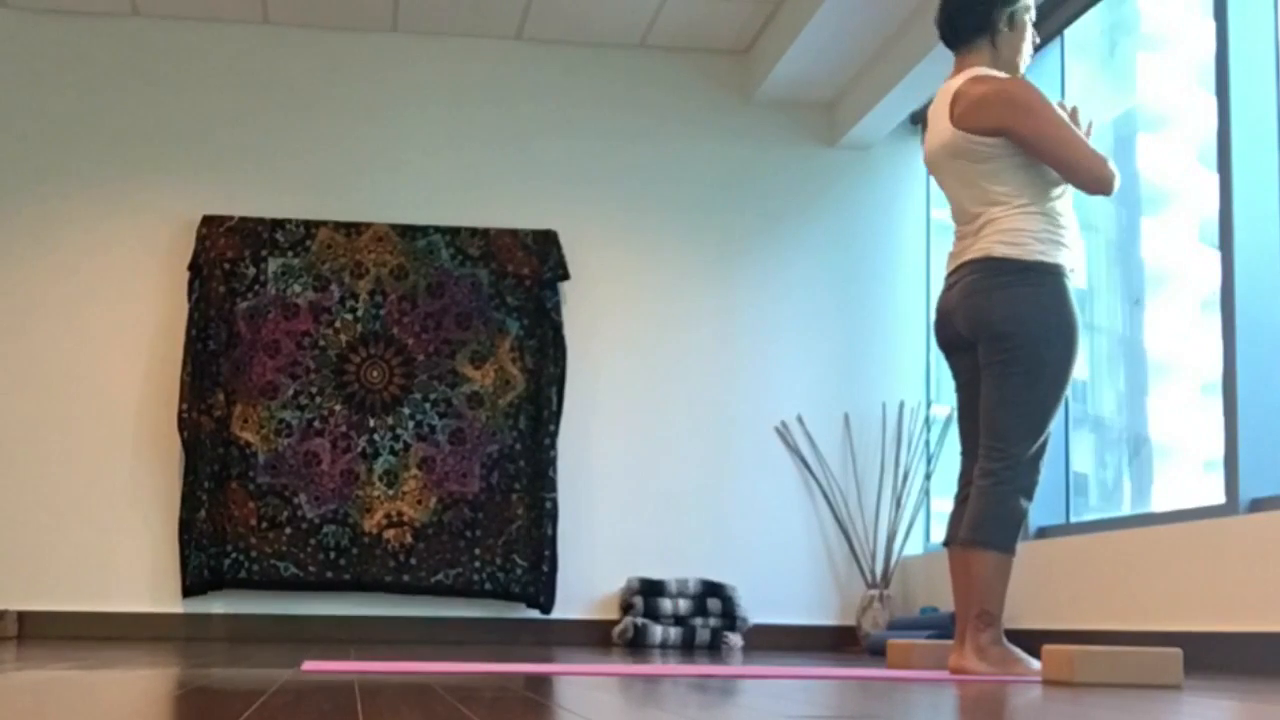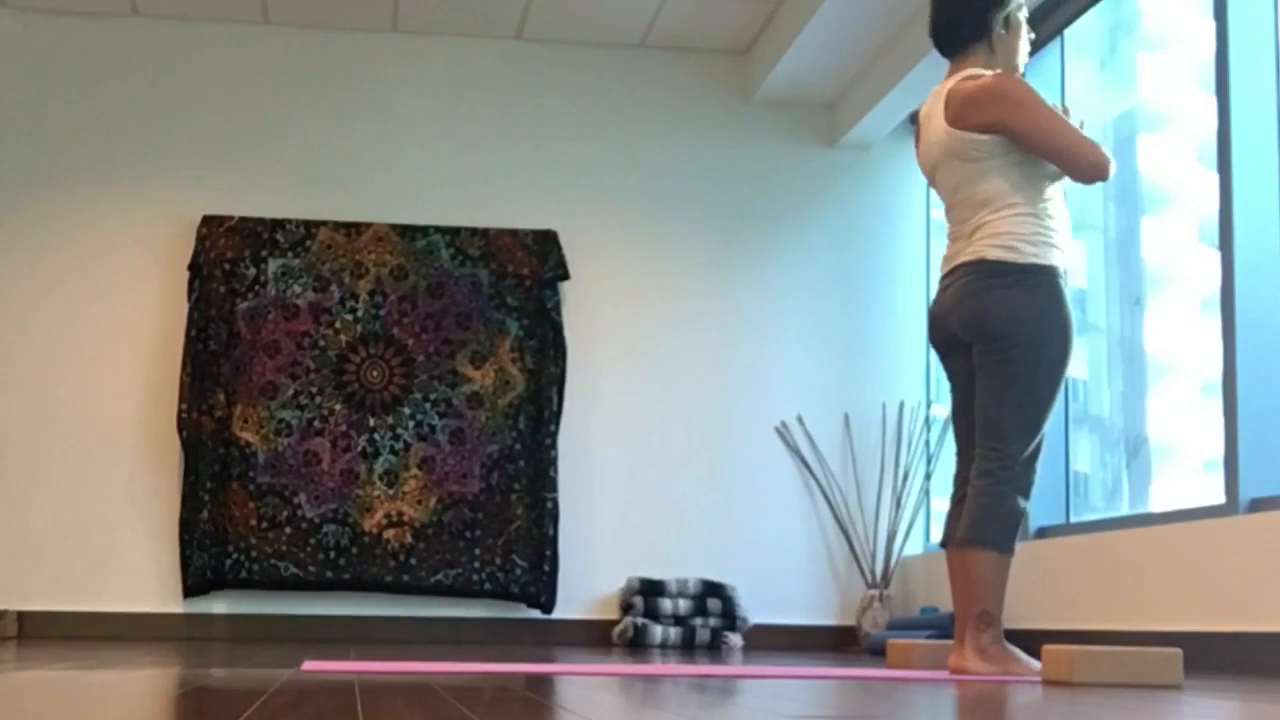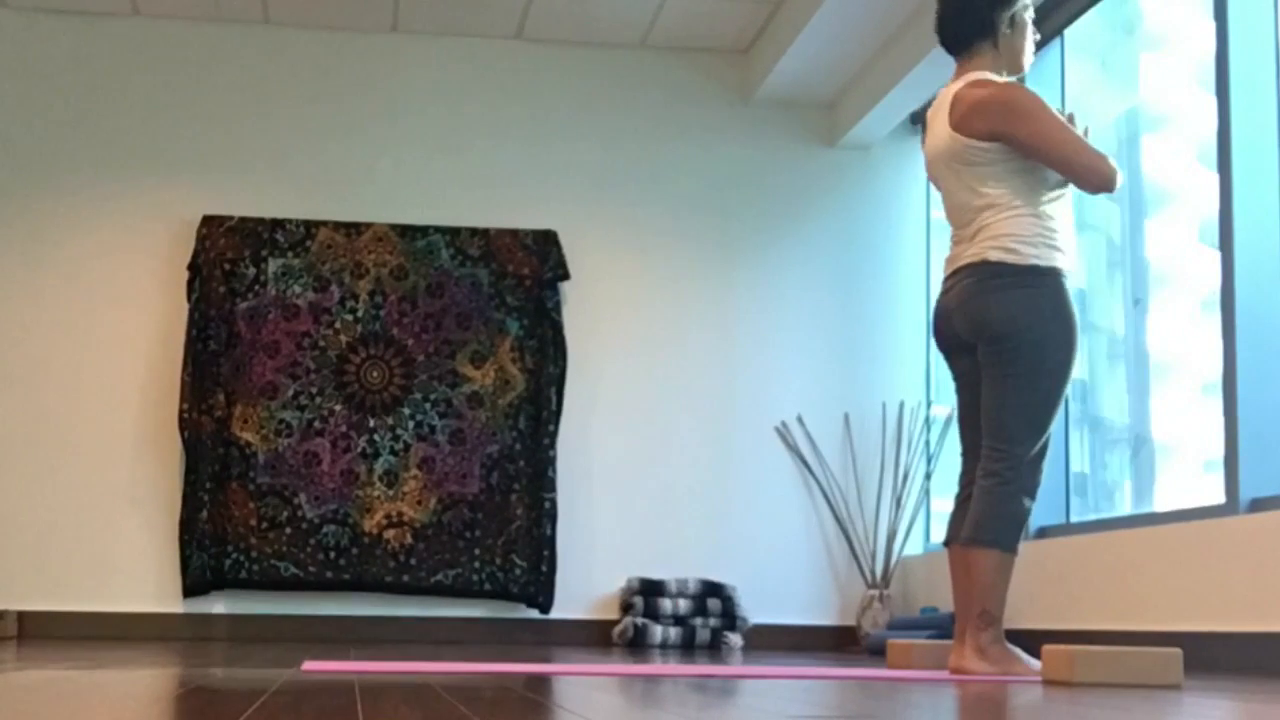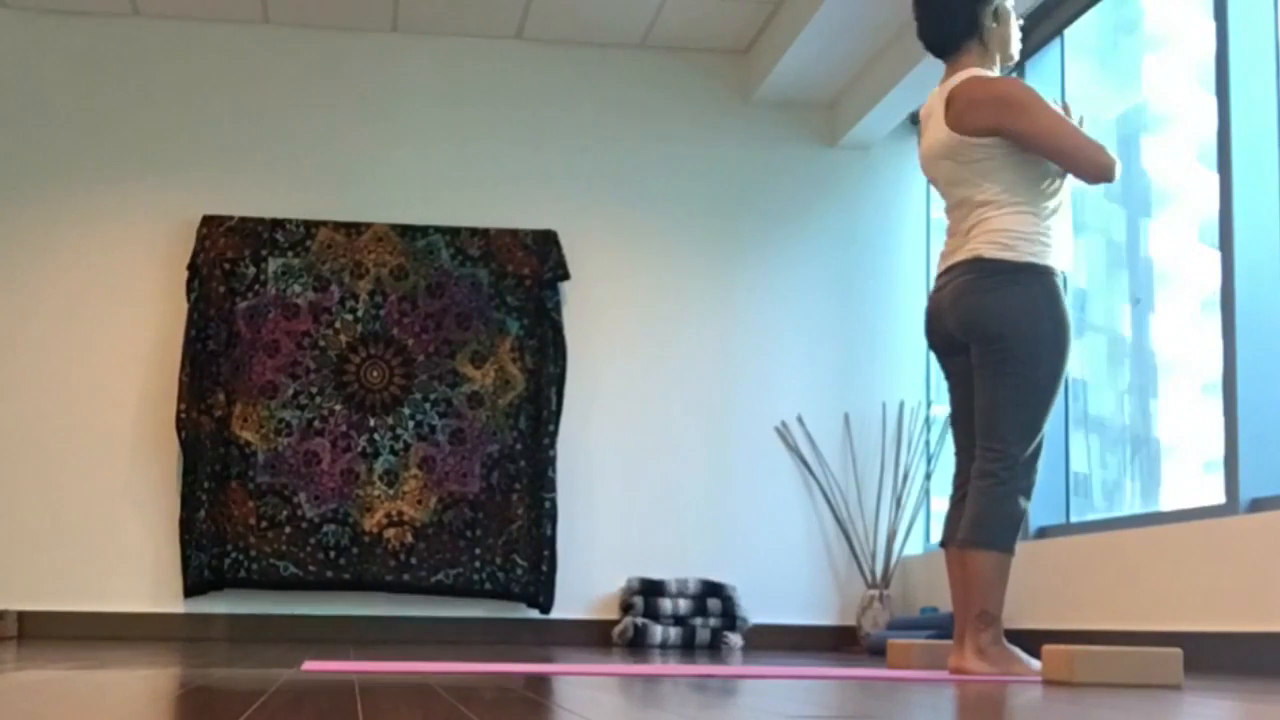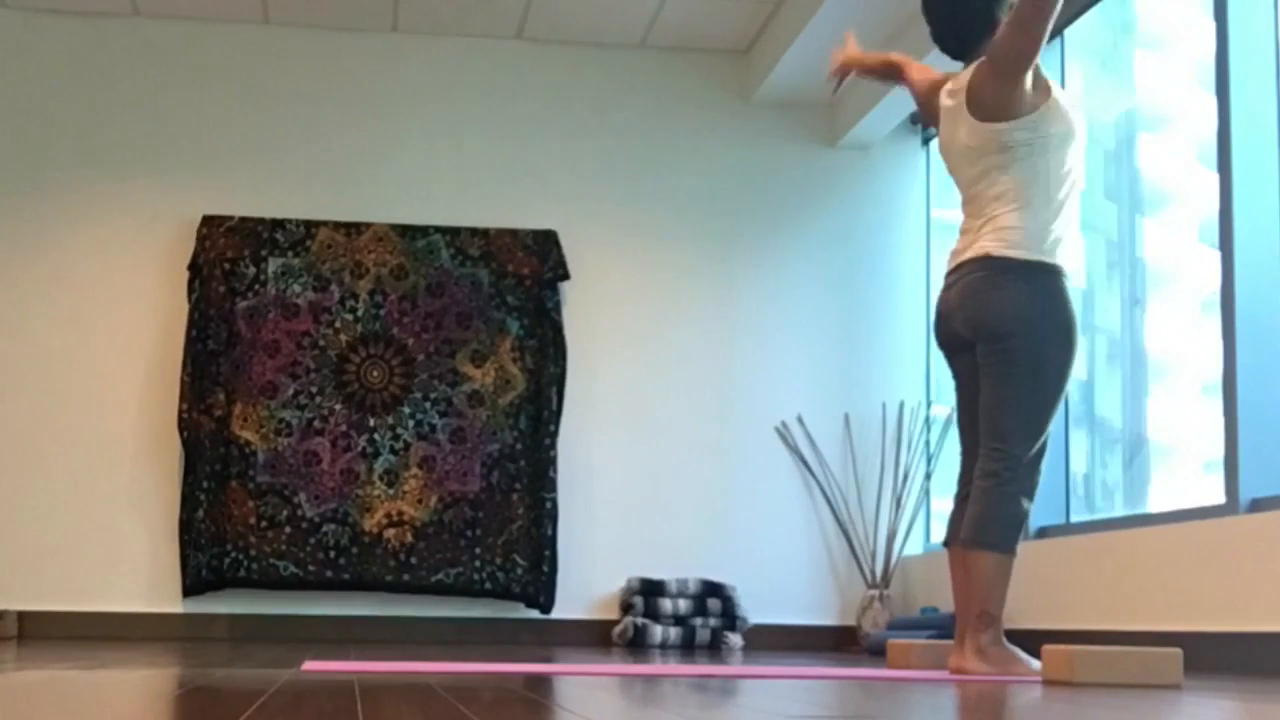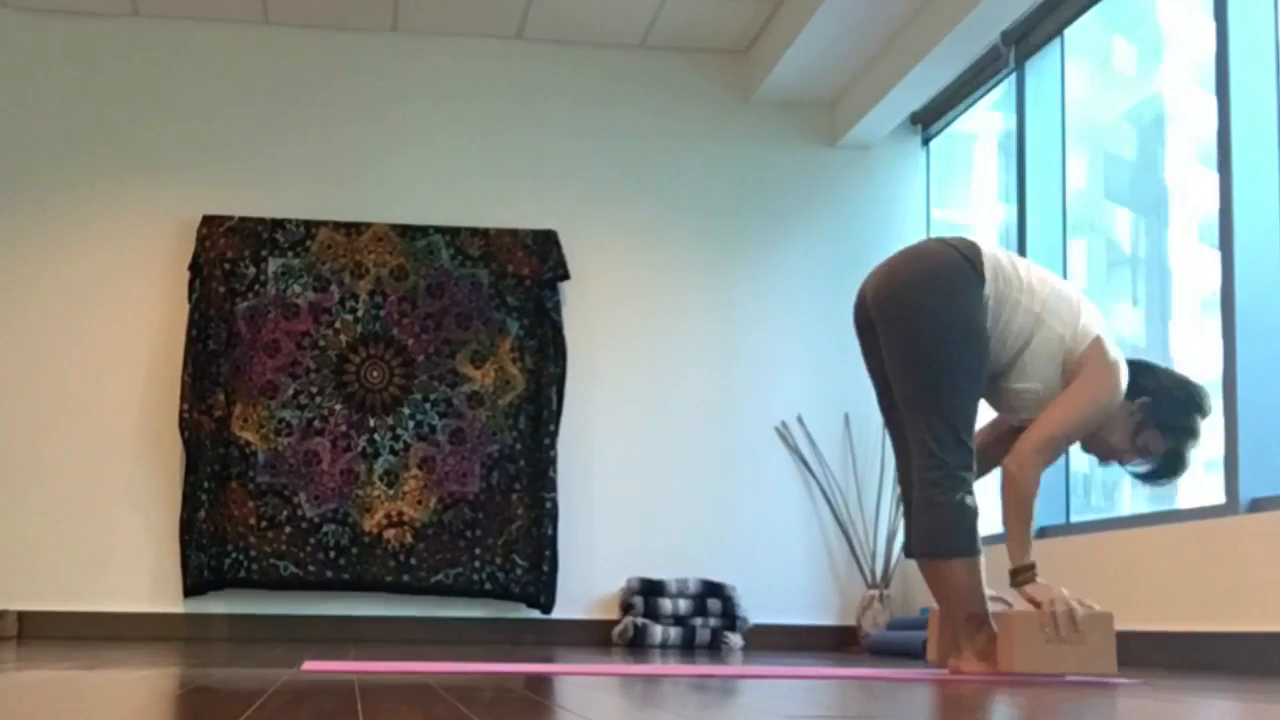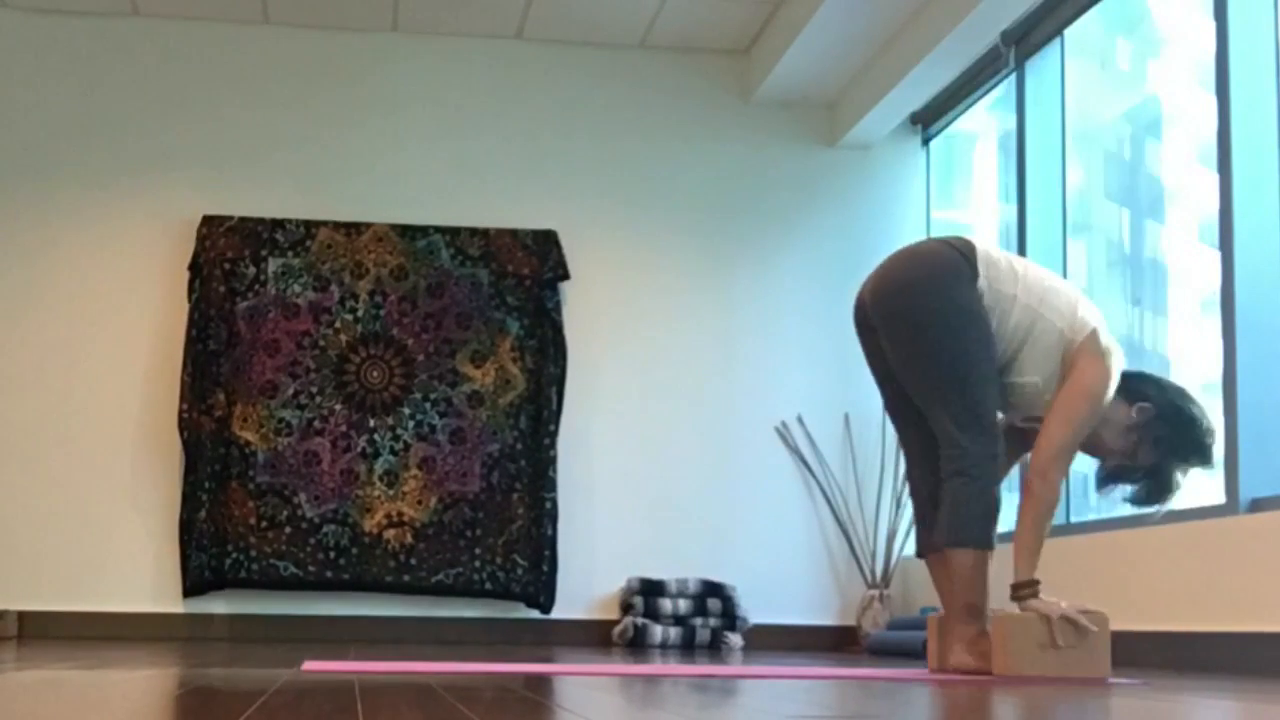
dt=0.4s
person 1, frame 1
left shoulder: (942, 108)
right shoulder: (1001, 92)
right elbow: (1100, 177)
left wrist: (1055, 135)
right wrist: (1076, 134)
left hip: (967, 292)
right hip: (1022, 287)
left knee: (981, 471)
right knee: (1009, 469)
left ankle: (968, 640)
right ankle: (983, 642)
person 1, frame 2
left shoulder: (935, 111)
right shoulder: (994, 90)
right elbow: (1094, 165)
left wrist: (1045, 143)
right wrist: (1067, 136)
left hip: (961, 294)
right hip: (1016, 288)
left knee: (978, 471)
right knee: (1005, 469)
left ankle: (968, 641)
right ankle: (983, 644)
person 1, frame 3
left shoulder: (940, 113)
right shoulder: (997, 97)
right elbow: (1101, 175)
left wrist: (1054, 142)
right wrist: (1074, 138)
left hip: (965, 296)
right hip: (1020, 290)
left knee: (982, 471)
right knee: (1011, 469)
left ankle: (968, 639)
right ankle: (984, 643)
person 1, frame 4
left shoulder: (936, 111)
right shoulder: (991, 91)
right elbow: (1100, 165)
left wrist: (1048, 139)
right wrist: (1066, 132)
left hip: (957, 294)
right hip: (1012, 289)
left knee: (977, 471)
right knee: (1005, 468)
left ankle: (967, 640)
right ankle: (982, 644)
person 1, frame 5
left shoulder: (952, 92)
right shoulder: (1005, 79)
left elbow: (908, 67)
left wrist: (862, 58)
left hip: (966, 291)
right hip: (1022, 286)
left knee: (984, 470)
right knee: (1008, 468)
left ankle: (969, 638)
right ankle: (982, 643)
person 1, frame 6
left shoulder: (1051, 392)
right shoulder: (1107, 376)
right elbow: (1021, 465)
right wrist: (1025, 574)
right hip: (936, 287)
left knee: (929, 474)
right knee: (945, 470)
left ankle: (970, 644)
right ankle: (975, 647)
person 1, frame 7
left shoulder: (1046, 397)
right shoulder: (1098, 365)
right elbow: (1044, 473)
right wrist: (1027, 588)
left hip: (890, 284)
right hip: (932, 285)
left knee: (935, 472)
right knee: (972, 460)
left ankle: (958, 637)
right ankle: (967, 639)
